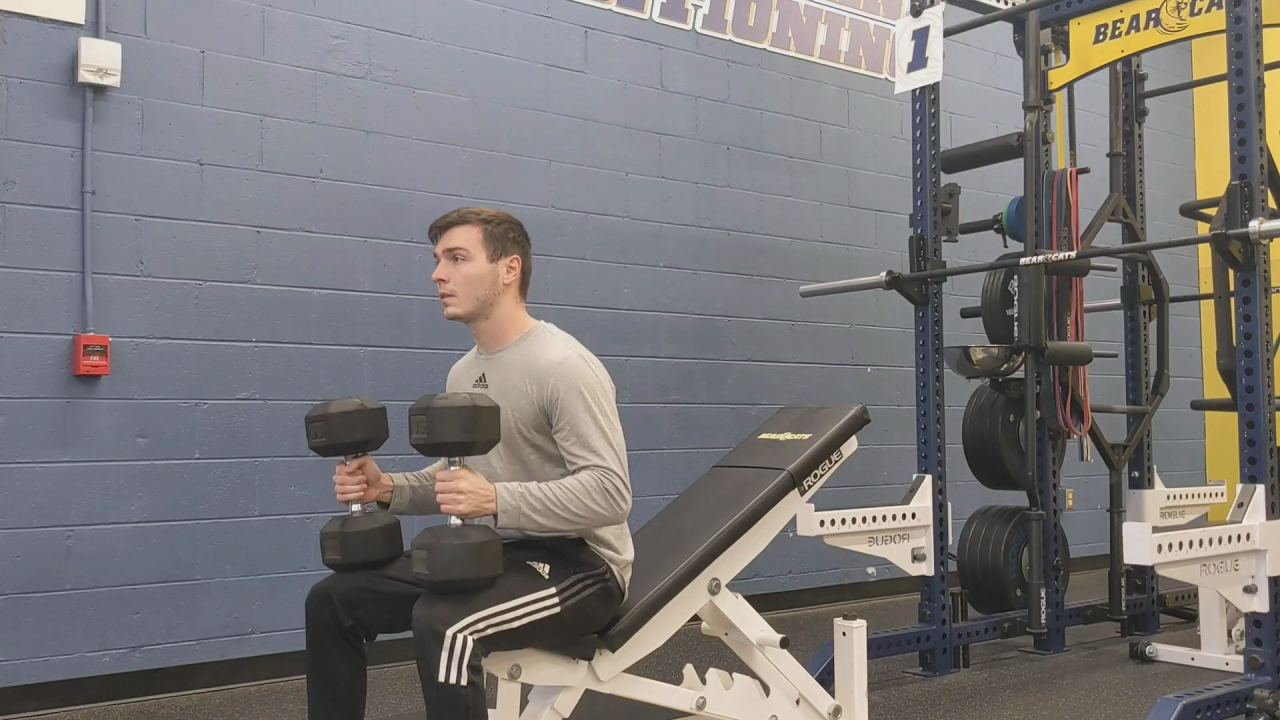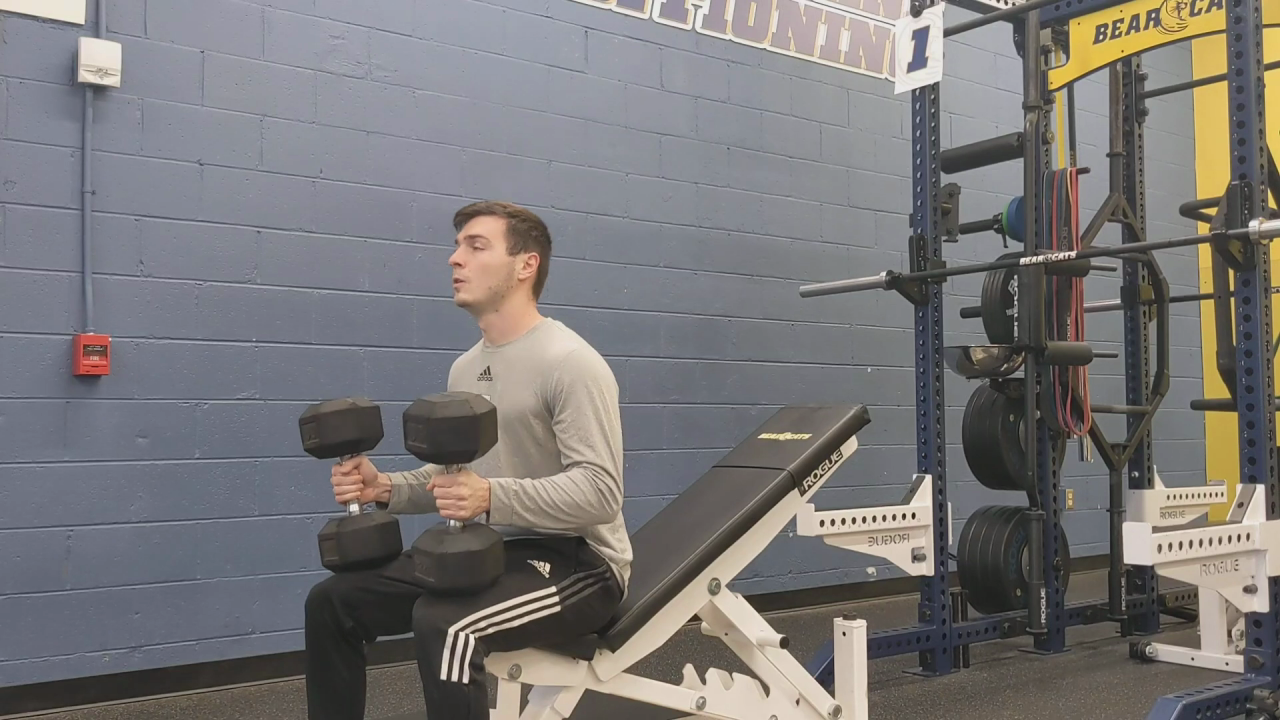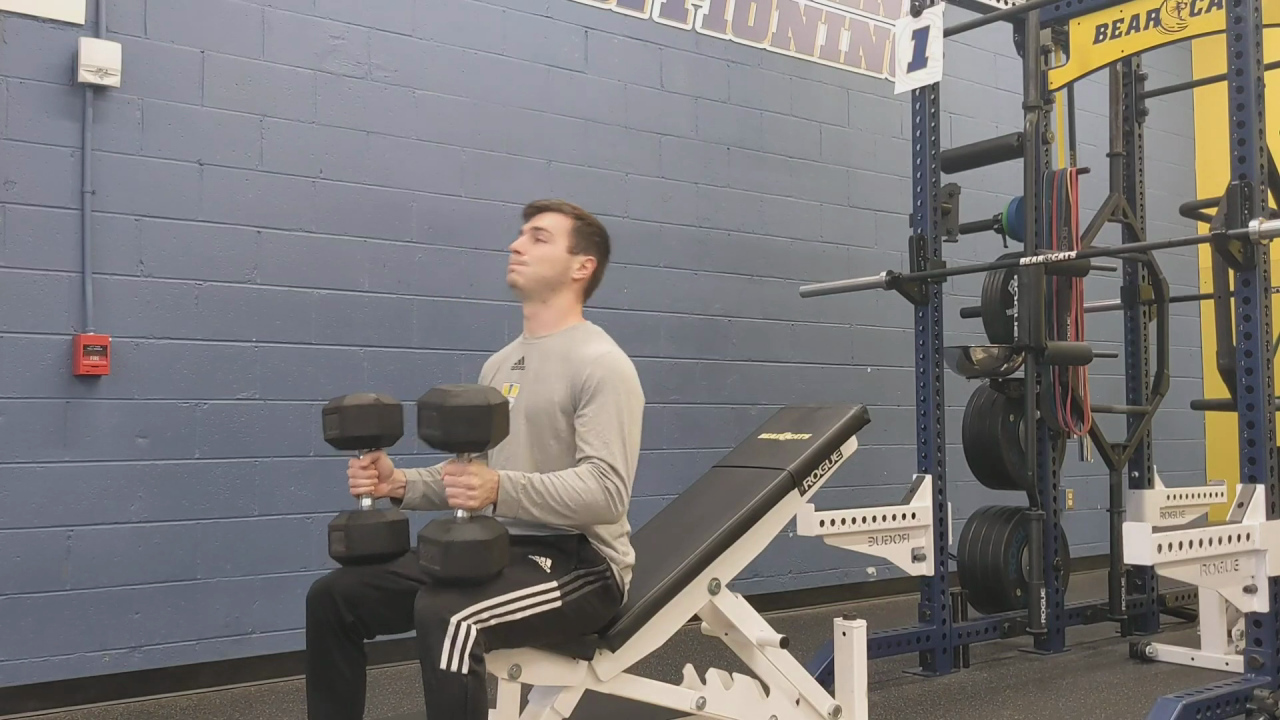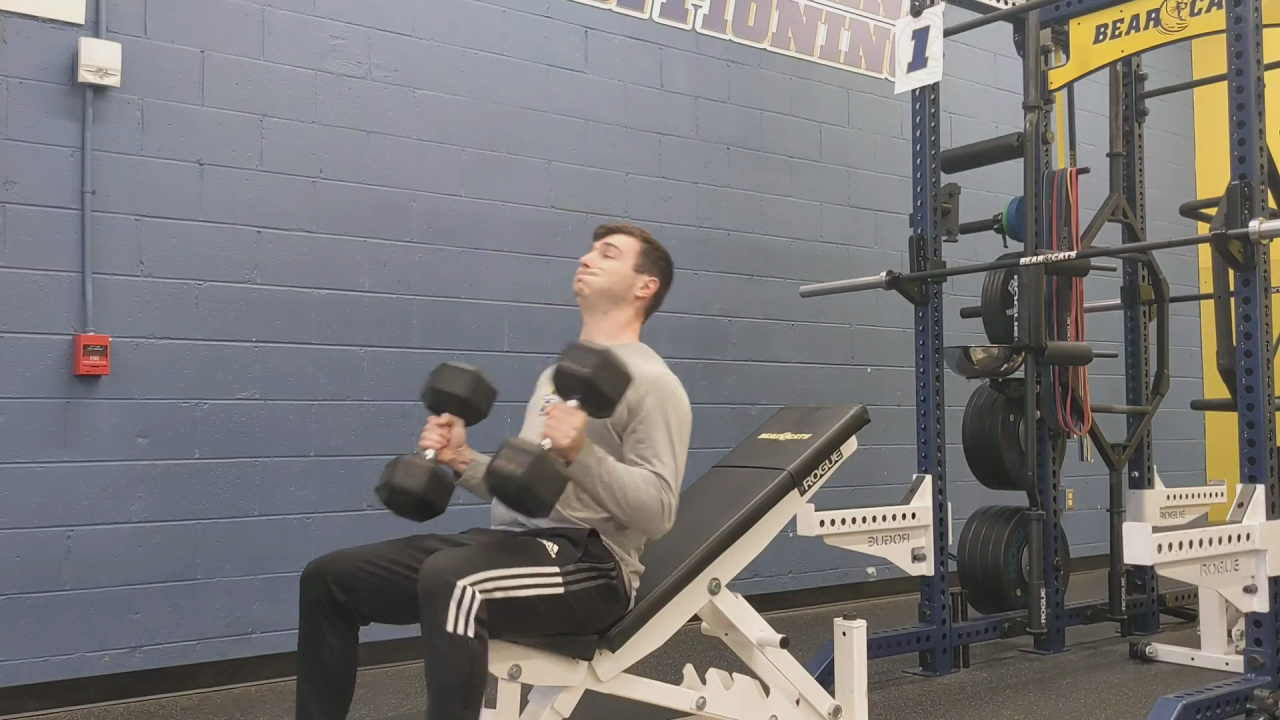
dt=0.3s
person 1, frame 1
left shoulder: (562, 366)
right shoulder: (464, 372)
left elbow: (609, 494)
right elbow: (461, 483)
left wrist: (497, 499)
right wrist: (388, 487)
left hip: (578, 562)
right hip: (496, 551)
left knee: (443, 624)
right knee: (335, 599)
person 1, frame 2
left shoulder: (569, 363)
right shoulder: (466, 369)
left elbow: (600, 494)
right elbow: (457, 476)
left wrist: (492, 497)
right wrist: (385, 487)
left hip: (576, 560)
left knee: (444, 623)
right knee: (333, 602)
person 1, frame 3
left shoulder: (600, 364)
right shoulder: (501, 364)
left elbow: (606, 493)
right elbow: (473, 475)
left wrist: (501, 489)
right wrist: (402, 484)
left hip: (580, 561)
left knee: (446, 615)
right knee: (335, 597)
person 1, frame 4
left shoulder: (652, 383)
right shoulder: (557, 375)
left elbow: (656, 513)
left wrist: (582, 451)
right wrist: (462, 460)
left hip: (587, 559)
right hip: (509, 539)
left knee: (449, 579)
right knee: (329, 578)
